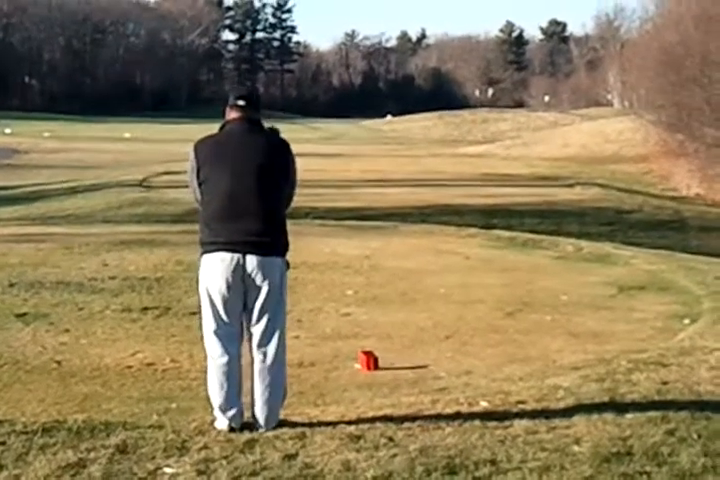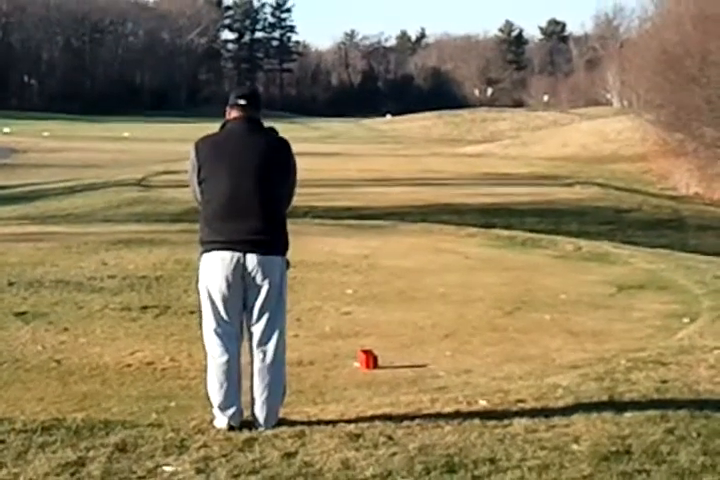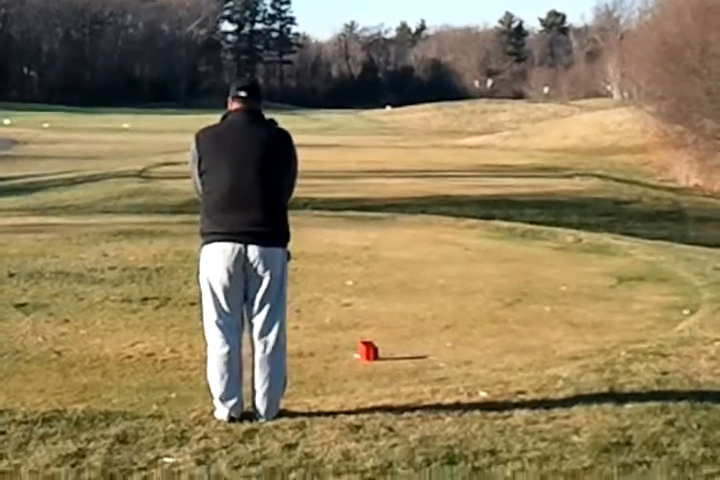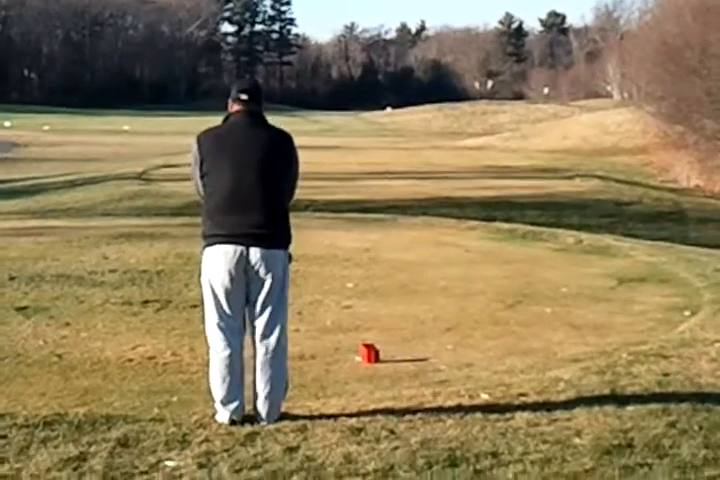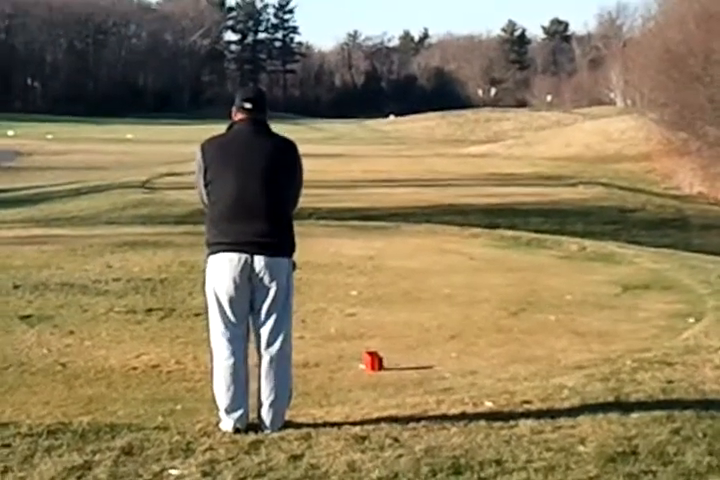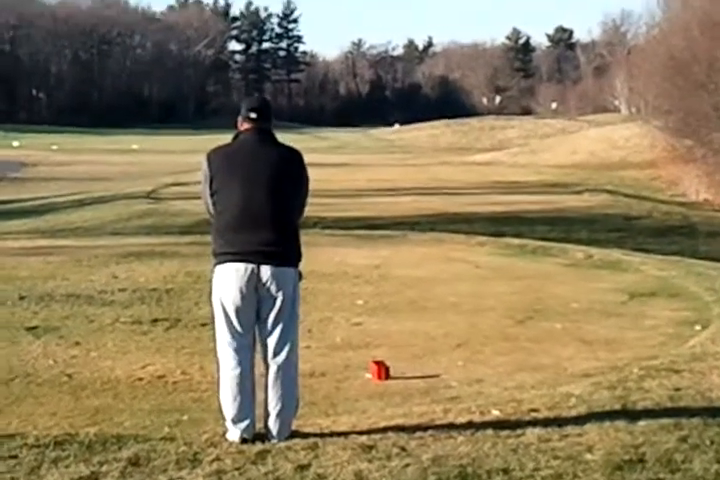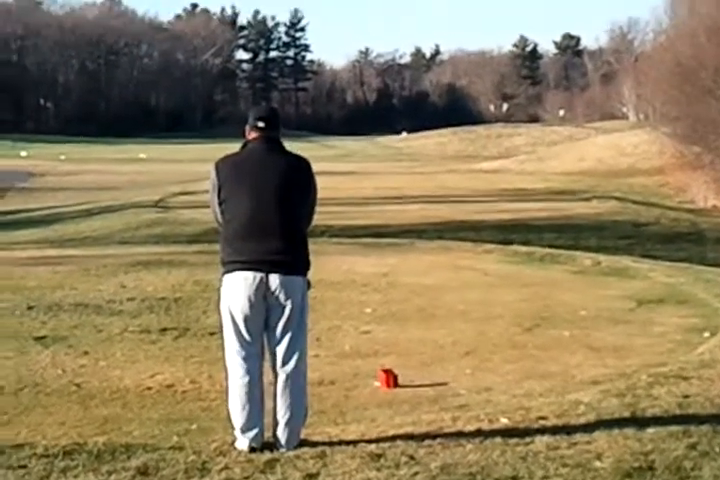
dt=0.1s
person 1, frame 1
left shoulder: (203, 149)
right shoulder: (278, 148)
left elbow: (200, 198)
right elbow: (285, 199)
left hip: (218, 254)
right hip: (267, 254)
left knee: (221, 340)
right knee: (267, 341)
left ankle: (227, 417)
right ankle: (266, 417)
person 1, frame 2
left shoulder: (204, 148)
right shoulder: (279, 148)
left elbow: (200, 197)
right elbow: (285, 199)
left hip: (218, 252)
right hip: (267, 253)
left knee: (221, 339)
right knee: (267, 340)
left ankle: (226, 415)
right ankle: (266, 415)
person 1, frame 3
left shoulder: (205, 139)
right shoulder: (280, 139)
left elbow: (201, 188)
right elbow: (286, 191)
left hip: (219, 244)
right hip: (268, 245)
left knee: (222, 330)
right knee: (268, 331)
left ankle: (227, 407)
right ankle: (266, 407)
person 1, frame 4
left shoulder: (206, 141)
right shoulder: (281, 141)
left elbow: (202, 191)
right elbow: (288, 192)
left hip: (221, 246)
right hip: (269, 247)
left knee: (223, 333)
right knee: (269, 334)
left ankle: (229, 410)
right ankle: (268, 410)
person 1, frame 5
left shoulder: (210, 149)
right shoulder: (285, 149)
left elbow: (206, 199)
right elbow: (291, 201)
left hip: (225, 254)
right hip: (274, 255)
left knee: (227, 341)
right knee: (274, 341)
left ankle: (233, 418)
right ankle: (272, 418)
person 1, frame 6
left shoulder: (216, 159)
right shoulder: (291, 159)
left elbow: (212, 208)
right elbow: (297, 210)
left hip: (232, 264)
right hip: (280, 265)
left knee: (234, 351)
right knee: (280, 351)
left ankle: (240, 428)
right ankle: (279, 428)
person 1, frame 7
left shoulder: (224, 168)
right shoulder: (299, 167)
left elbow: (220, 218)
right elbow: (306, 218)
left hip: (240, 273)
right hip: (289, 273)
left knee: (243, 359)
right knee: (289, 359)
left ankle: (248, 437)
right ankle: (287, 437)
